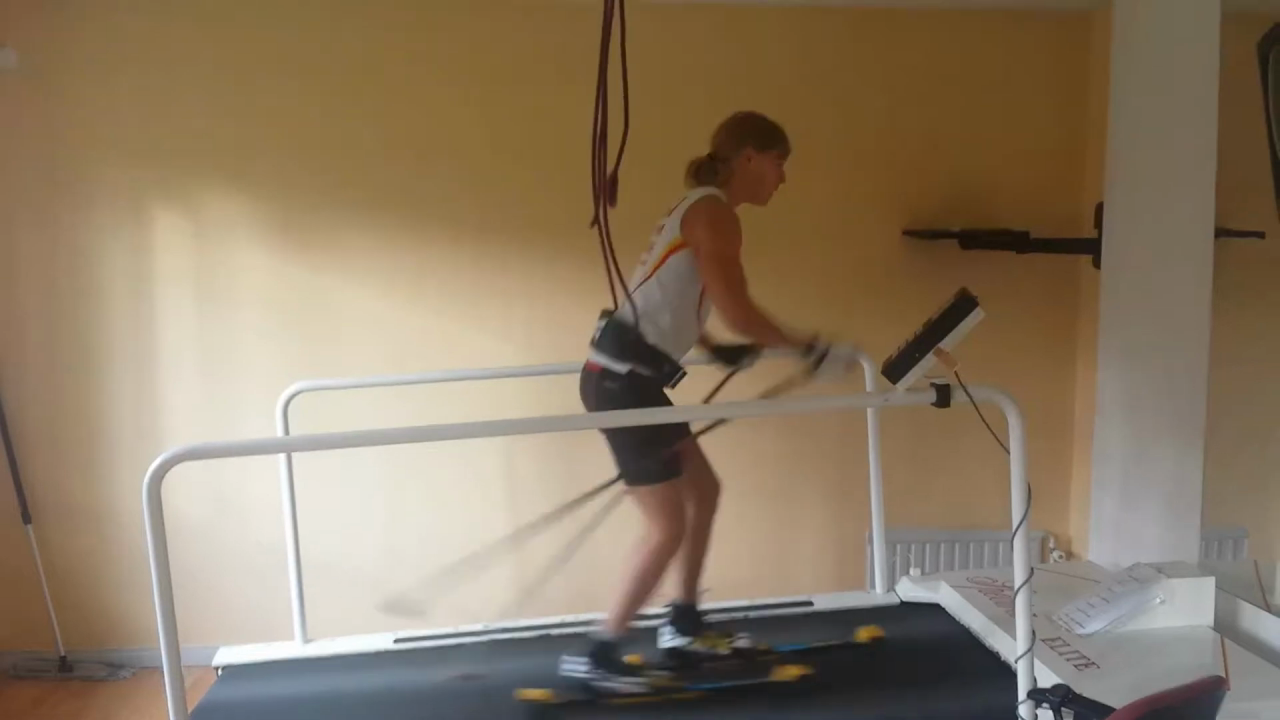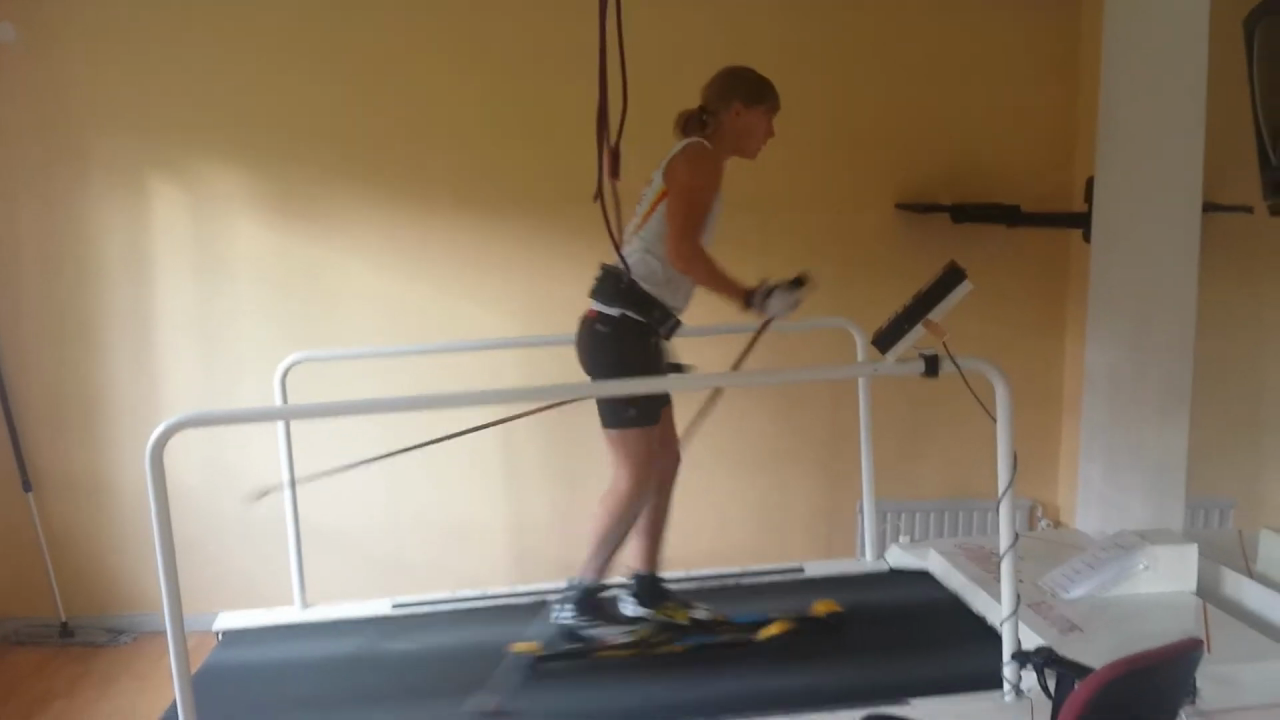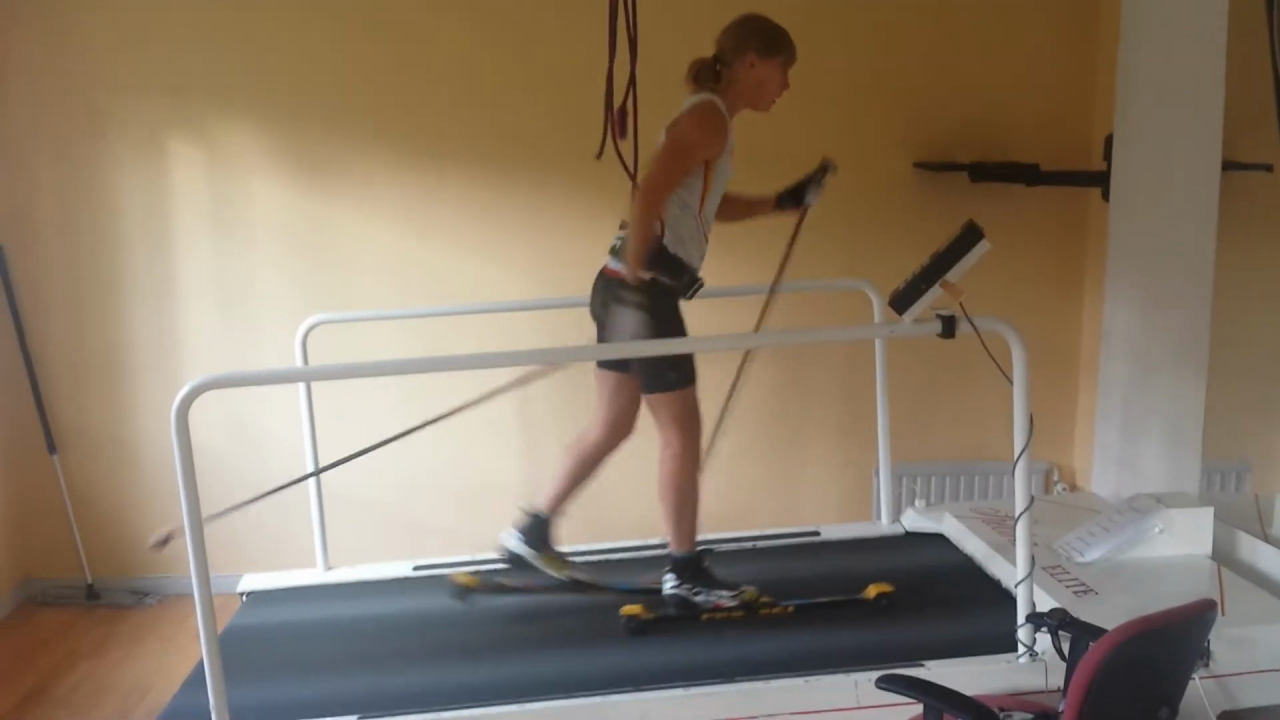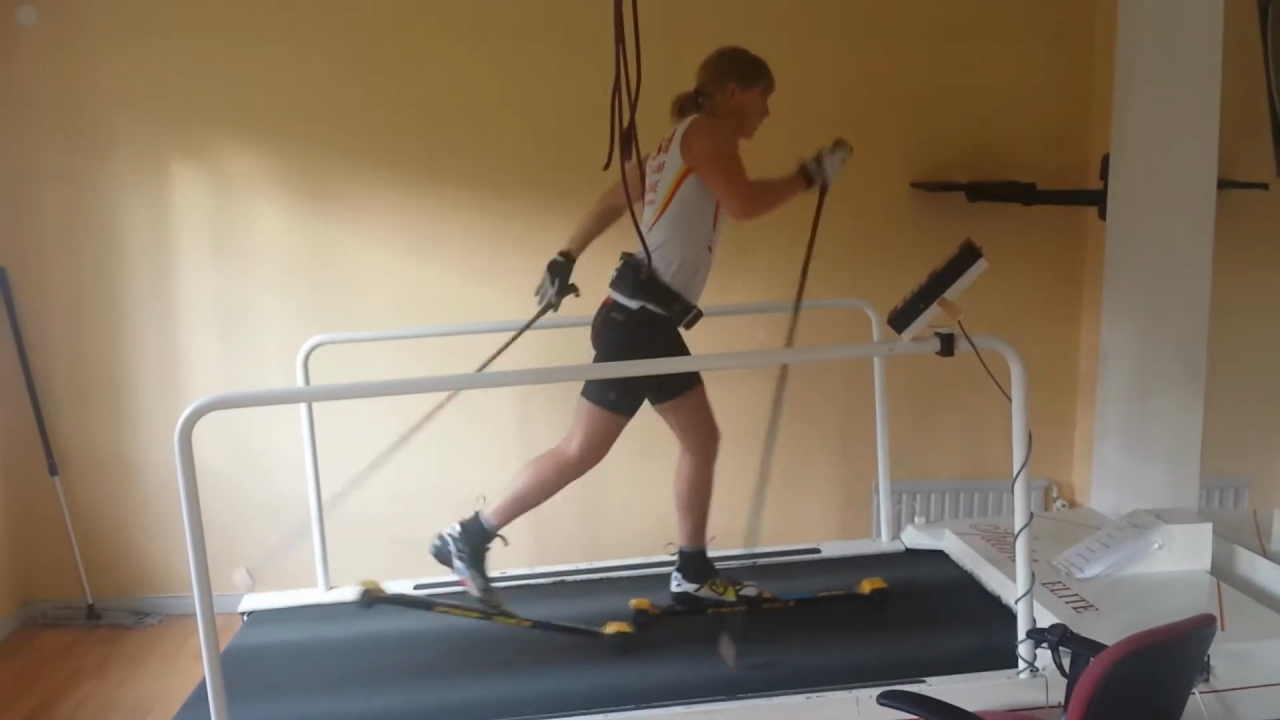
dt=0.5s
person 1, frame 1
left shoulder: (697, 209)
right shoulder: (713, 215)
right elbow: (736, 308)
left wrist: (723, 351)
right wrist: (811, 348)
left hip: (628, 373)
right hip: (624, 381)
left knee: (702, 493)
right knee: (666, 526)
left ankle: (682, 621)
right ankle: (598, 654)
person 1, frame 2
left shoulder: (690, 162)
right shoulder: (700, 159)
right elbow: (679, 252)
right wrist: (750, 297)
left hip: (628, 328)
right hip: (621, 329)
left knee: (663, 461)
right knee: (637, 474)
left ankle: (644, 591)
right ankle: (581, 601)
person 1, frame 3
left shoulder: (708, 118)
right shoulder: (707, 119)
left elbow: (707, 208)
right elbow: (648, 202)
left wrist: (789, 198)
right wrist: (630, 294)
left hip: (633, 291)
right hip: (640, 296)
left knee: (611, 425)
right knee: (682, 433)
left ankle: (533, 529)
right ankle: (685, 574)
person 1, frame 4
left shoulder: (675, 144)
right shoulder: (706, 133)
left elbow: (607, 204)
right elbow: (744, 203)
left wrist: (564, 259)
right wrist: (809, 175)
left hip: (650, 319)
right hip: (637, 320)
left knee: (701, 440)
right knee: (581, 452)
left ankle: (692, 573)
right ankle: (470, 537)
